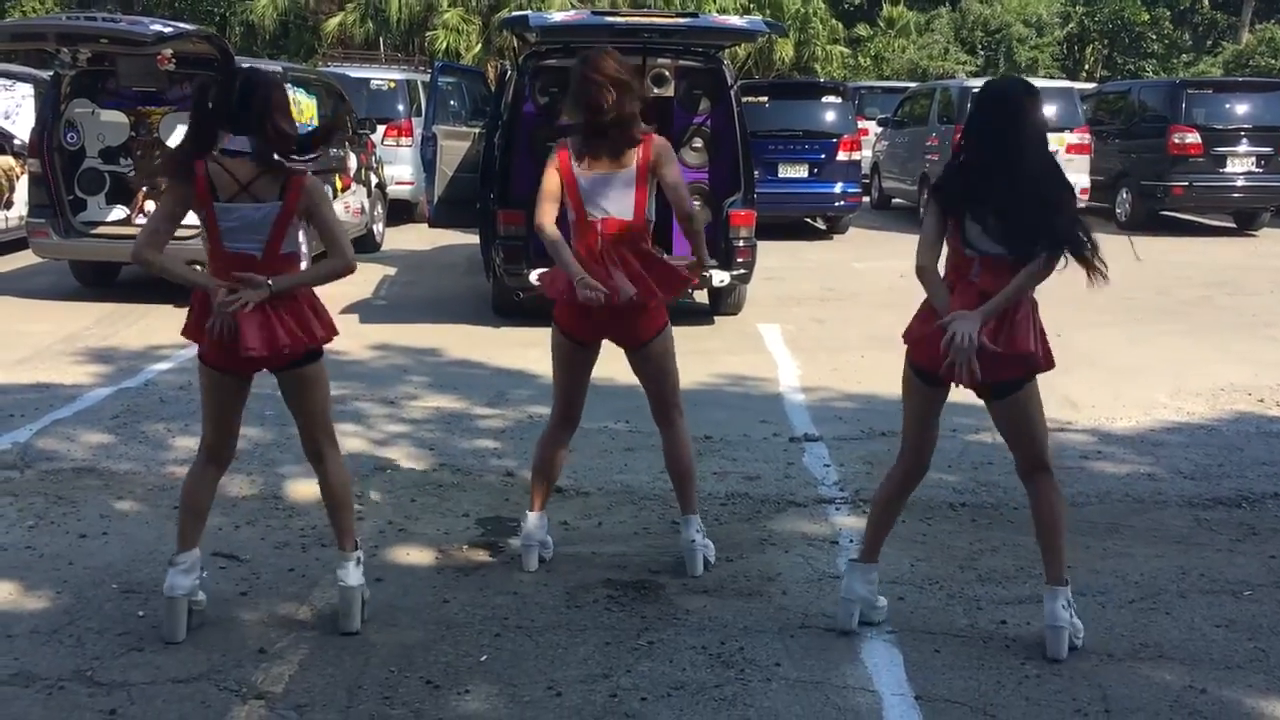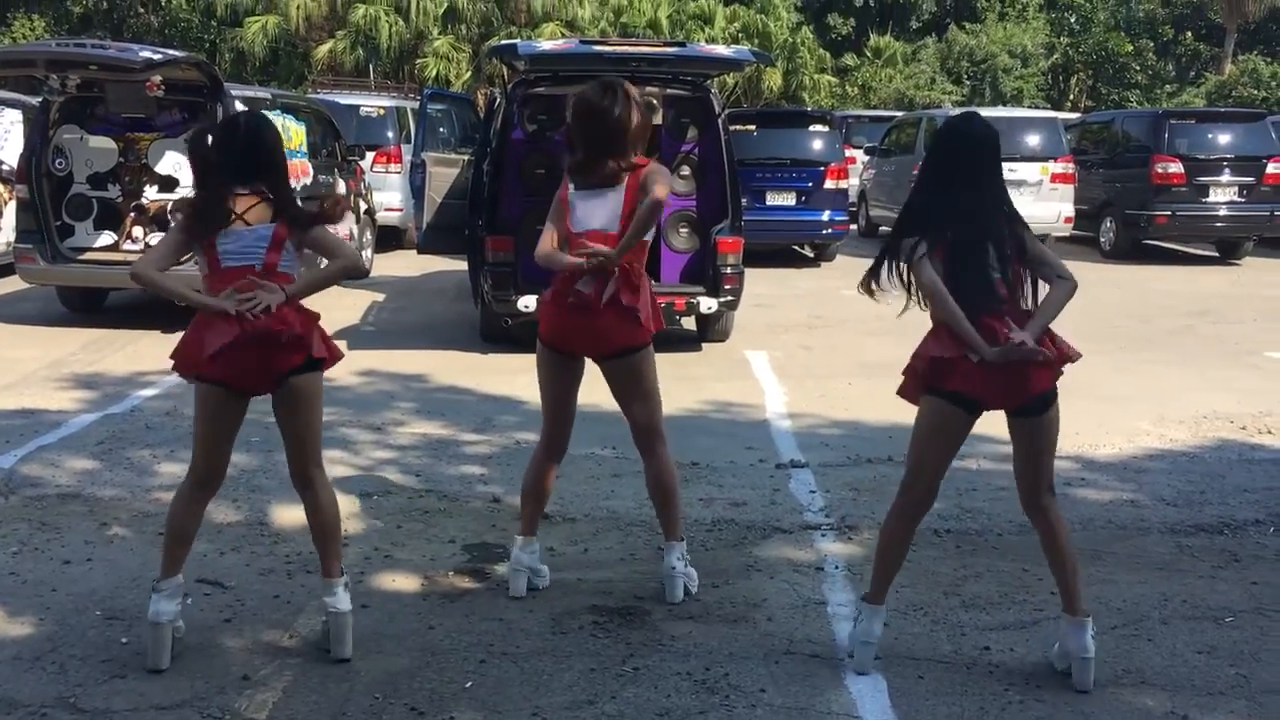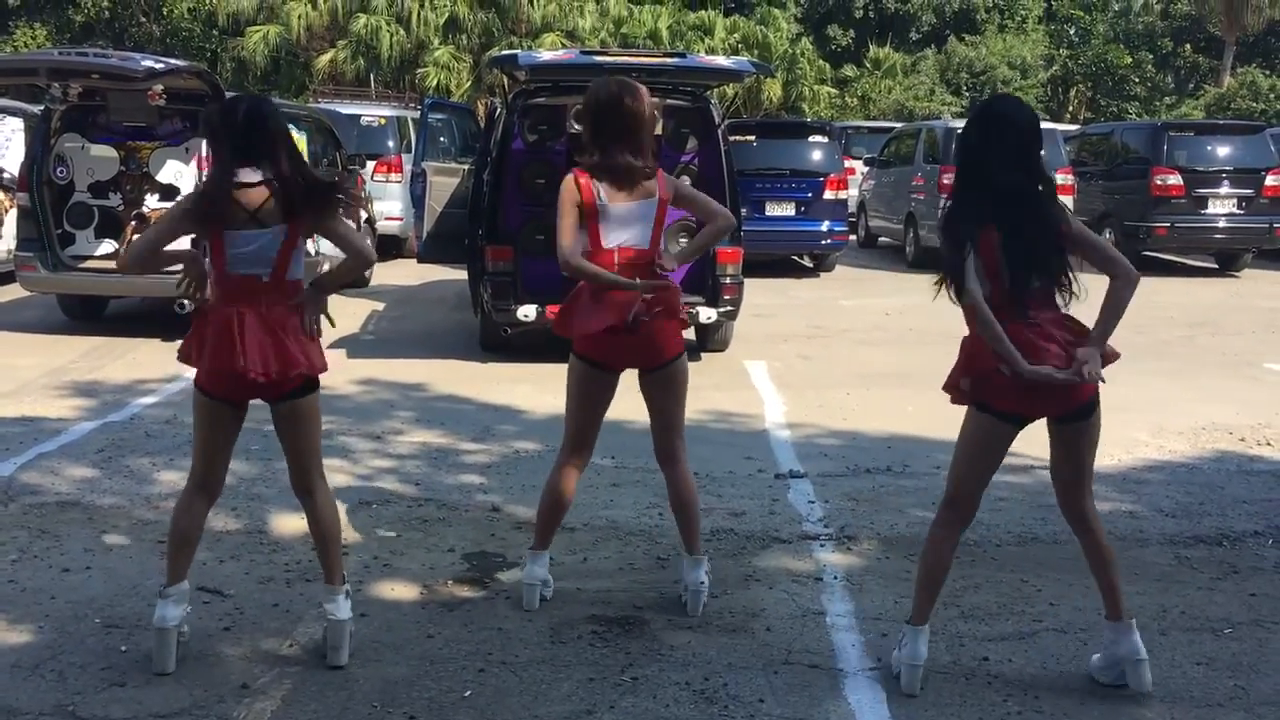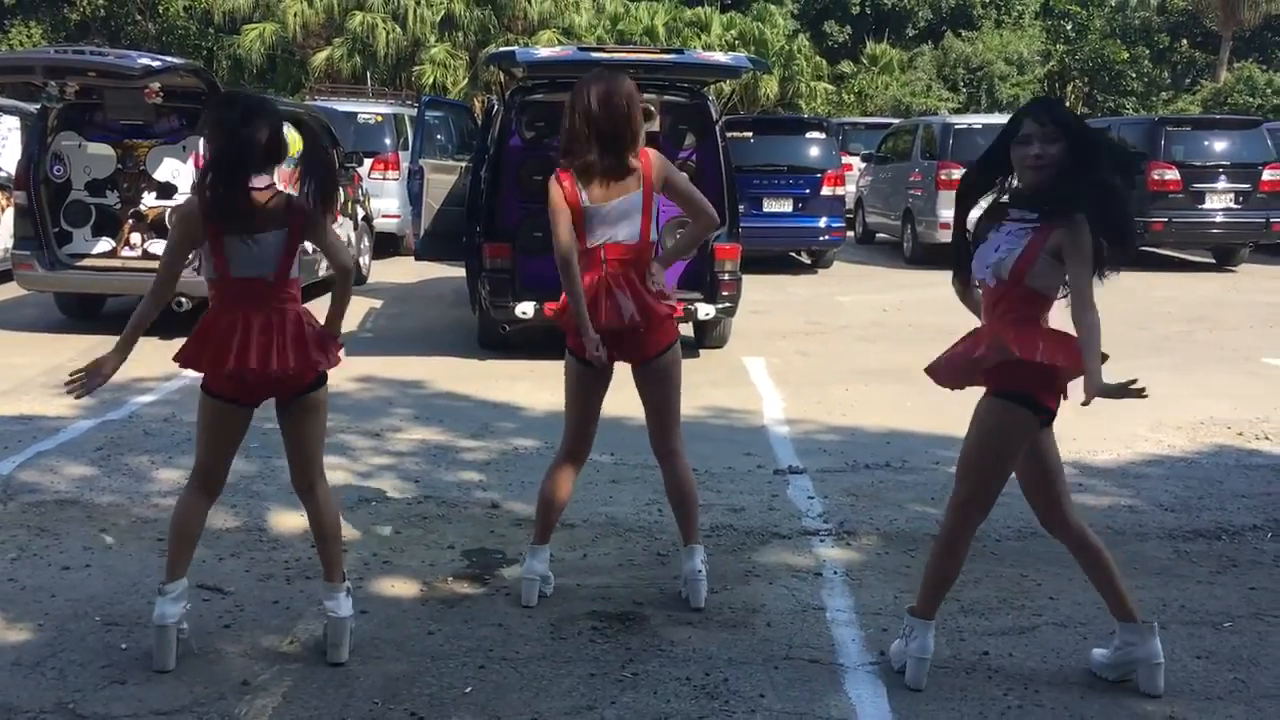
dt=0.5s
person 1, frame 1
left shoulder: (953, 184)
right shoulder: (1049, 189)
left elbow: (925, 266)
right elbow: (1045, 260)
left wrist: (956, 320)
right wrist: (980, 320)
left hip: (939, 334)
right hip: (1004, 340)
left knee: (911, 463)
right knee: (1036, 469)
left ankle: (859, 578)
right ankle: (1058, 602)
person 1, frame 2
left shoulder: (923, 227)
right shoulder: (1008, 225)
left elbow: (930, 285)
right elbow: (1064, 282)
left wrist: (982, 349)
right wrist: (1029, 335)
left hip: (959, 364)
right hip: (1027, 365)
left knee: (913, 499)
right knee: (1040, 500)
left ankle: (869, 619)
right ankle: (1076, 631)
person 1, frame 3
left shoulder: (965, 220)
right shoulder: (1050, 213)
left elbow: (972, 299)
right elbow: (1124, 274)
left wrist: (1017, 365)
right wrist: (1094, 342)
left hip: (1004, 380)
right hip: (1068, 370)
left knee: (954, 512)
right knee: (1079, 507)
left ankle: (914, 638)
right ankle: (1123, 640)
person 1, frame 4
left shoulder: (1070, 223)
right shoulder: (996, 214)
left elbow: (1084, 303)
right elbow: (965, 282)
left wrist: (1094, 371)
left hip: (1025, 369)
right hip: (1015, 369)
left knee: (963, 511)
right knee: (1059, 518)
left ankle: (916, 637)
right ankle: (1137, 639)
person 2, frame 1
left shoulder: (195, 175)
right shoulder: (298, 182)
left elbow: (145, 249)
right elbow: (343, 260)
left wrist: (210, 285)
right wrist: (272, 289)
left hip: (224, 324)
right hip: (286, 322)
left knee: (213, 454)
right knee: (324, 451)
left ankle: (183, 574)
right ankle: (350, 570)
person 2, frame 2
left shoulder: (198, 216)
right shoulder: (291, 216)
left elbow: (144, 270)
right elbow: (351, 261)
left wrist: (204, 301)
right wrist: (286, 293)
left hip: (221, 344)
right hip: (288, 339)
left knee: (202, 479)
right knee: (310, 477)
left ankle: (166, 598)
right ankle: (336, 594)
person 2, frame 3
left shoulder: (203, 204)
right shoulder: (298, 199)
left elbow: (131, 259)
right elbow: (362, 254)
left wrist: (187, 261)
right wrist: (316, 296)
left hip: (227, 350)
right hip: (291, 348)
left knee: (203, 485)
right knee: (310, 482)
left ankle: (172, 602)
right ankle: (338, 599)
person 2, frame 4
left shoulder: (201, 211)
right shoulder: (299, 208)
left elbow: (161, 290)
right elbow: (344, 267)
left wrist: (116, 355)
right wrist: (331, 329)
left hip: (231, 352)
right hip: (297, 347)
left knee: (204, 483)
right knee: (312, 482)
left ankle: (171, 600)
right ankle: (337, 598)
person 3, frame 1
left shoulder: (564, 154)
right shoulder: (651, 147)
left elbow: (544, 221)
right elbow: (682, 205)
left wrist: (576, 273)
right wrist: (701, 258)
left hip: (579, 297)
right hip: (636, 296)
left knee: (563, 419)
right knee: (670, 417)
left ankle: (534, 526)
right ankle: (692, 531)
person 3, frame 2
left shoulder: (571, 180)
right shoulder: (650, 172)
left elbow: (545, 253)
right elbow: (657, 200)
left wrist: (584, 264)
right wrist: (615, 256)
left hip: (561, 314)
right hip: (619, 317)
left knee: (552, 443)
right knee: (652, 441)
left ankle: (525, 554)
right ankle: (676, 558)
person 3, frame 3
left shoulder: (577, 182)
right shoulder: (660, 180)
left elbow: (569, 257)
right elbow: (722, 221)
left wrist: (623, 285)
right wrist: (673, 263)
left hip: (598, 327)
right hip: (657, 326)
left knee: (572, 454)
right knee: (672, 455)
left ankle: (536, 565)
right ankle: (696, 570)
person 3, frame 4
left shoulder: (564, 181)
right shoulder: (651, 164)
left elbow: (568, 257)
right elbow: (708, 218)
left wrist: (585, 328)
right wrist: (662, 262)
left hip: (593, 312)
right hip: (647, 311)
left knee: (572, 449)
right knee: (669, 448)
left ankle: (536, 563)
right ankle: (694, 563)
